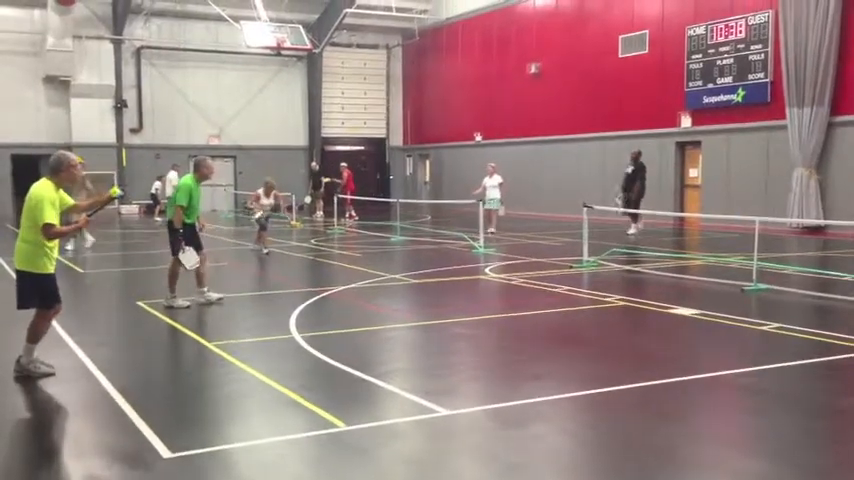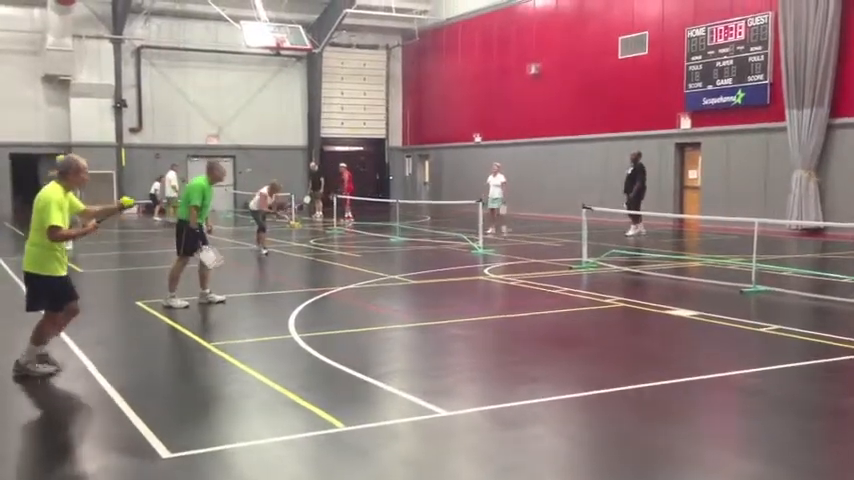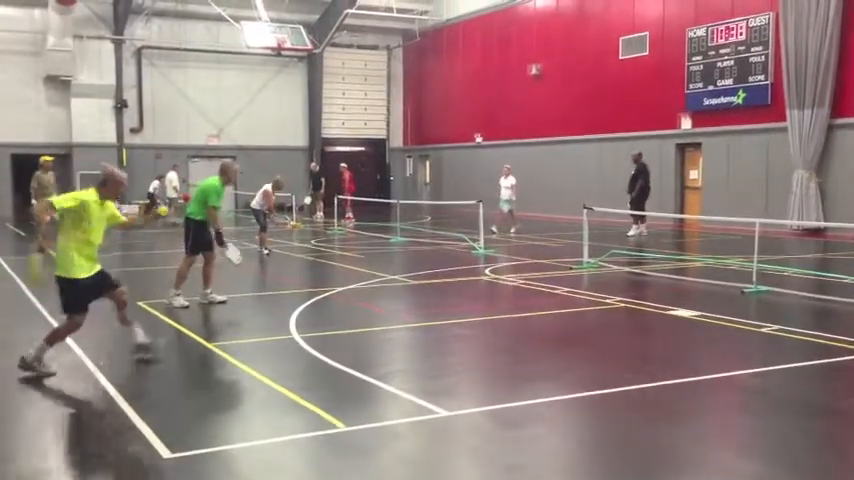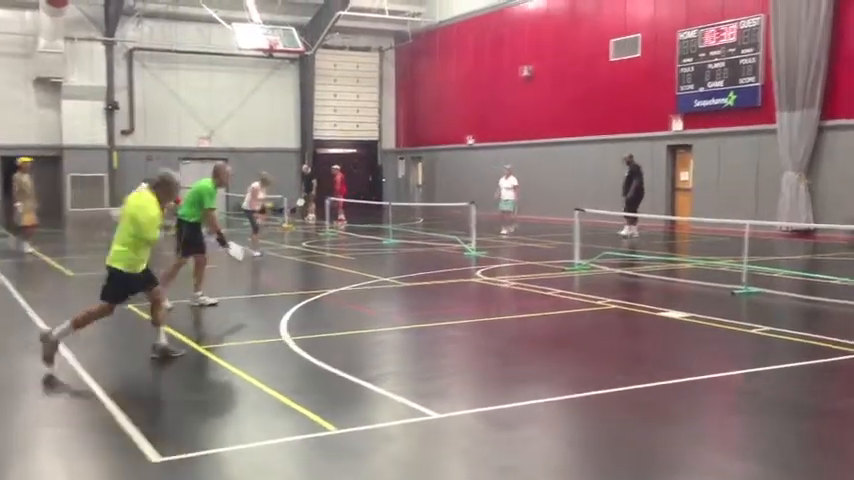
dt=0.3s
person 1, frame 1
left shoulder: (53, 190)
right shoulder: (44, 193)
left elbow: (76, 206)
right elbow: (50, 232)
left wrist: (105, 198)
right wrist: (77, 227)
left hip: (41, 262)
right hip: (35, 264)
left knee: (52, 309)
right knee: (45, 312)
left ankle: (28, 357)
right ankle: (25, 363)
person 1, frame 2
left shoulder: (64, 194)
right shoulder: (52, 196)
left elbow: (87, 212)
right elbow: (55, 235)
left wrist: (115, 208)
right wrist: (85, 231)
left hip: (54, 266)
right hip: (43, 267)
left knee: (71, 308)
right knee: (54, 315)
left ankle: (39, 352)
right ankle: (25, 362)
person 1, frame 3
left shoulder: (108, 205)
right shoulder: (83, 199)
left elbow: (125, 223)
right elbow: (46, 205)
left hip: (92, 267)
right hip: (73, 271)
left knee: (120, 297)
right knee: (75, 321)
left ankle: (139, 342)
right ankle: (33, 359)
person 1, frame 4
left shoulder: (139, 194)
right shoulder: (150, 208)
right elbow: (151, 240)
left hip: (135, 262)
right hip: (124, 263)
left knee: (156, 296)
right knee: (104, 309)
left ankle: (160, 344)
right ankle: (53, 337)
person 2, frame 1
left shoulder: (196, 183)
right shoulder: (186, 184)
right elbow: (178, 210)
left wrist: (198, 220)
right wrist: (178, 235)
left hip: (190, 224)
right hip: (179, 225)
left knee: (200, 256)
right knee: (178, 260)
left ankle: (203, 293)
right ankle: (171, 298)
person 2, frame 2
left shoulder: (208, 185)
right shoulder: (199, 185)
right elbow: (193, 210)
left wrist: (206, 222)
right wrist: (196, 233)
left hip: (197, 225)
right hip: (187, 225)
right knee: (182, 260)
left ankle: (205, 293)
right ankle: (171, 297)
person 2, frame 3
left shoulder: (217, 184)
right shoulder: (214, 186)
right elbow: (212, 211)
left wrist: (216, 227)
right wrist: (219, 233)
left hip: (202, 222)
right hip: (194, 222)
left knee: (210, 257)
right knee: (190, 259)
left ankle: (206, 293)
right ankle: (175, 294)
person 2, frame 4
left shoulder: (210, 186)
right shoulder: (207, 187)
right elbow: (209, 214)
left wrist: (215, 230)
right wrist: (220, 235)
left hip: (193, 224)
right hip: (186, 224)
left knee: (201, 260)
right knee: (181, 260)
left ankle: (197, 296)
